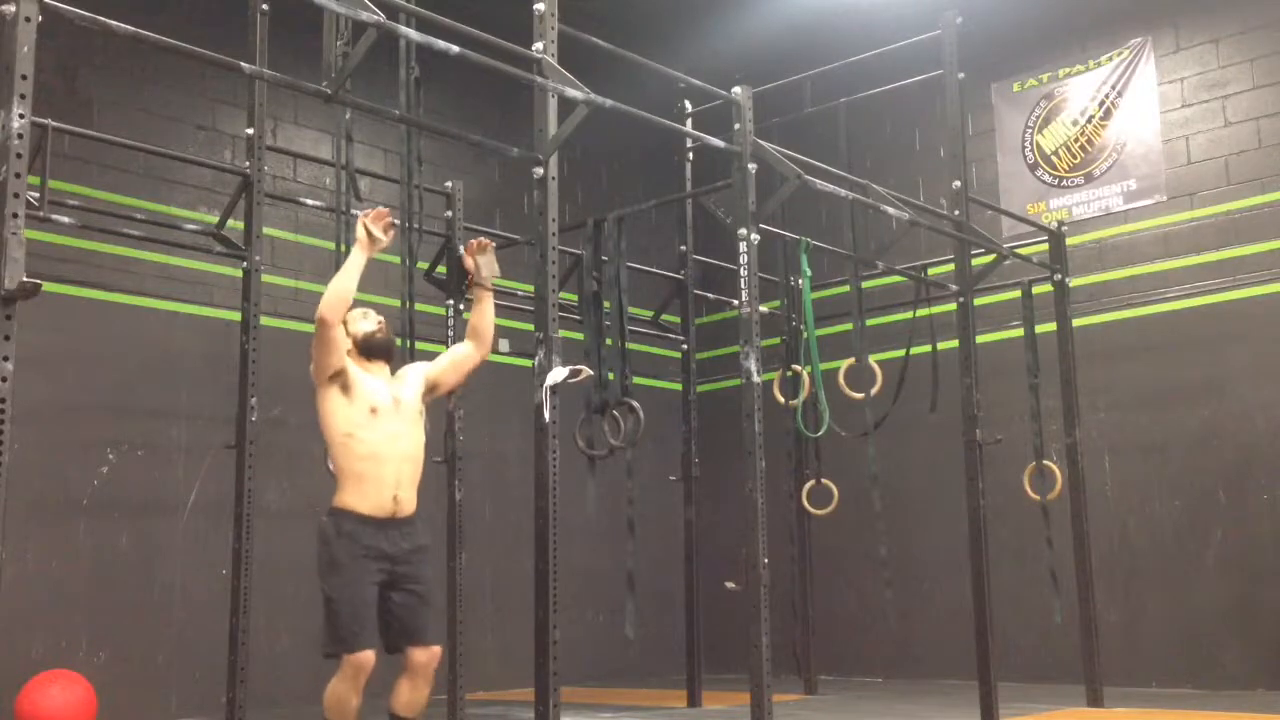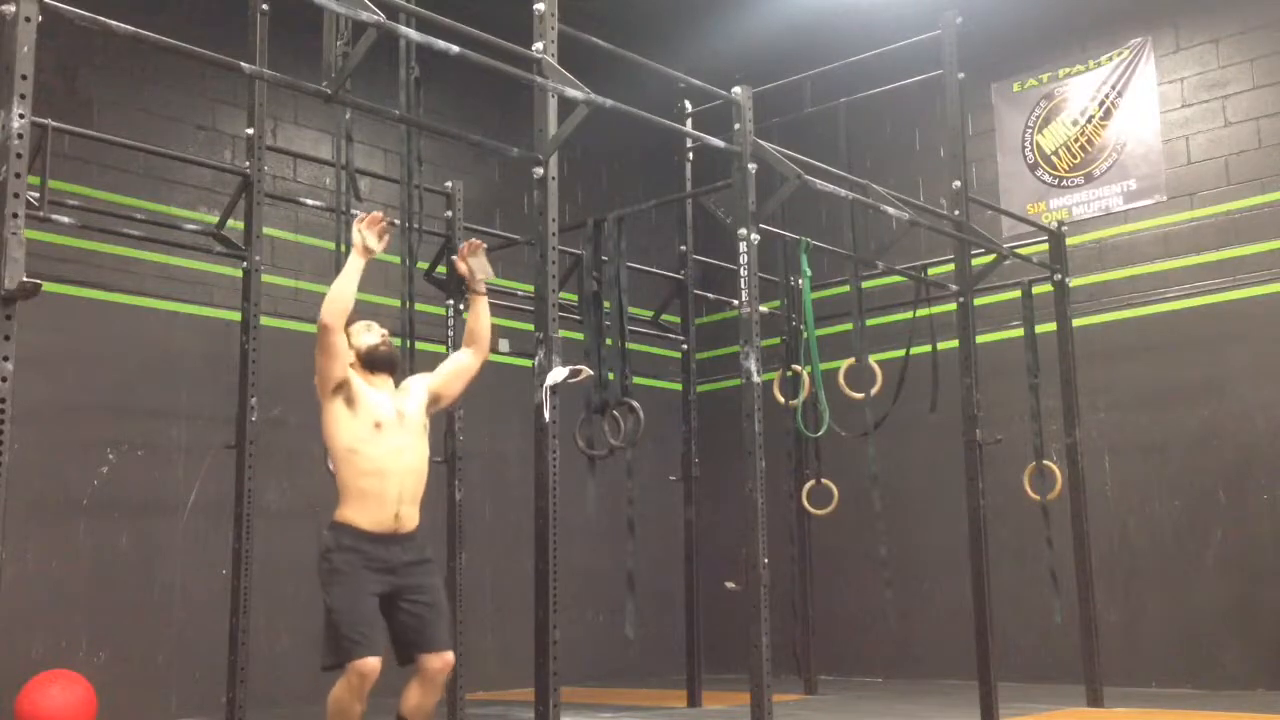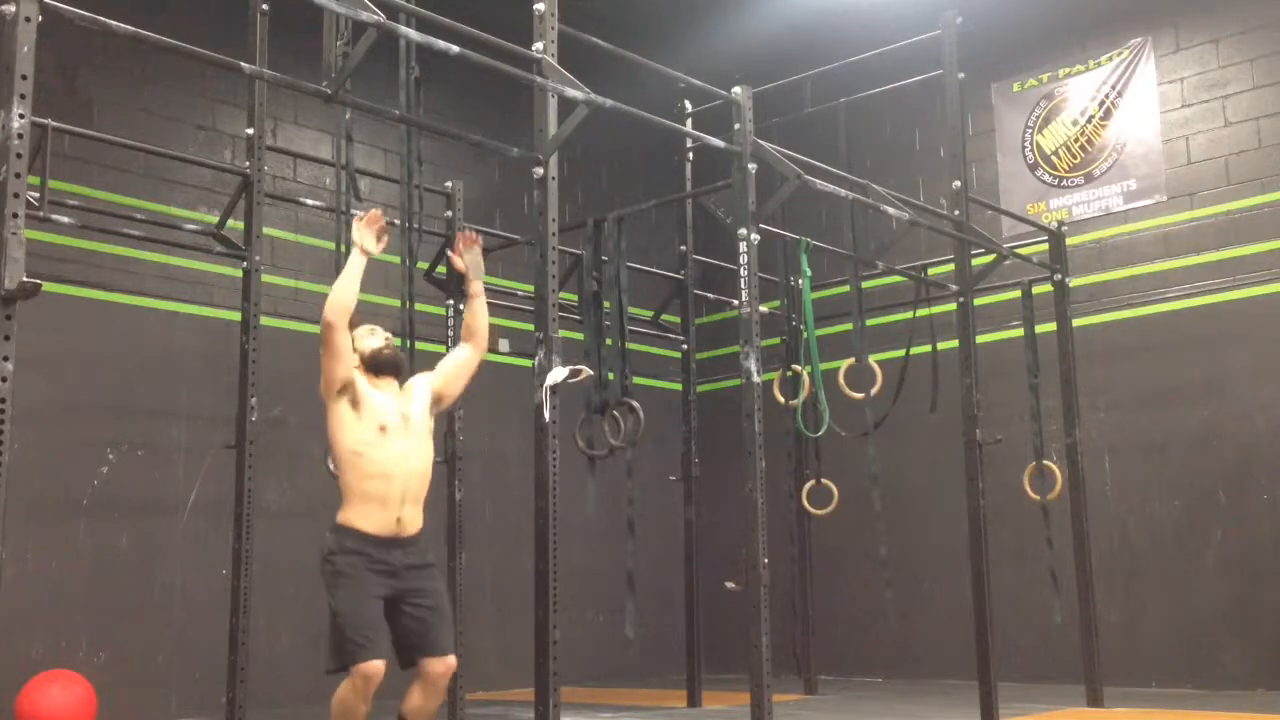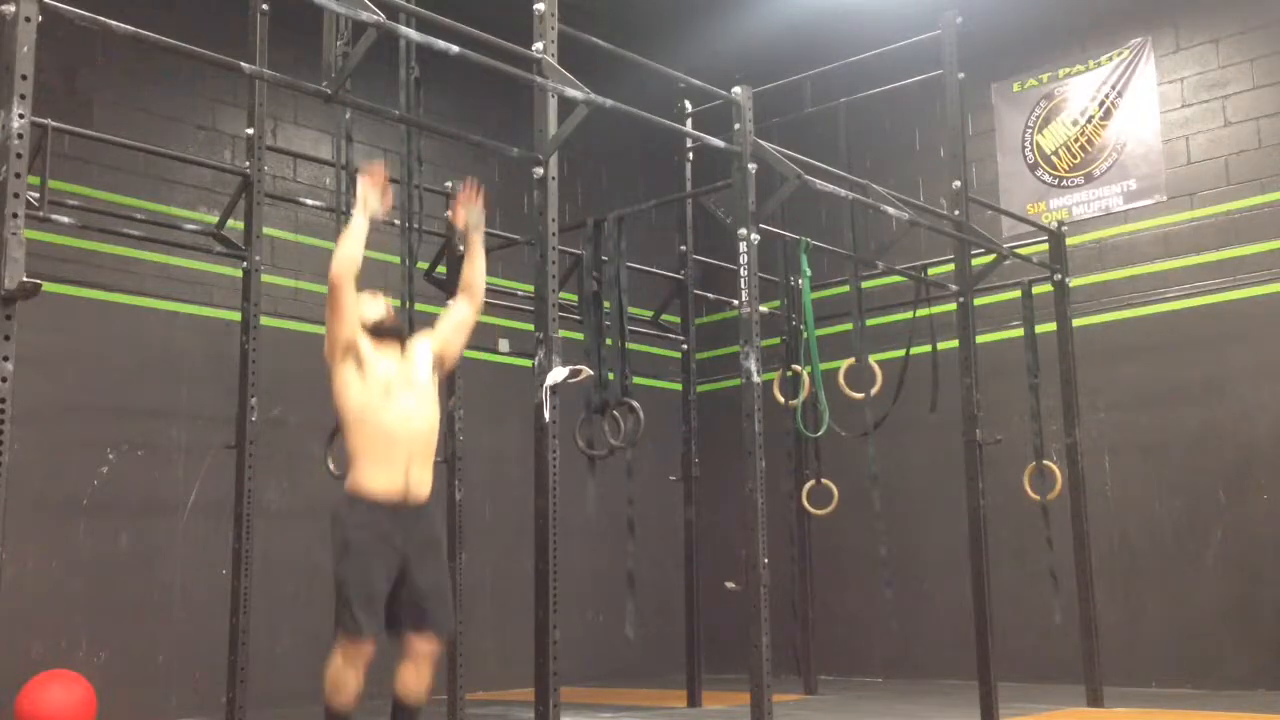
dt=0.1s
person 1, frame 1
left shoulder: (416, 379)
right shoulder: (339, 379)
left elbow: (479, 344)
right elbow: (328, 315)
left wrist: (481, 280)
right wrist: (362, 250)
left hip: (407, 538)
right hip: (353, 537)
left knee: (424, 657)
right knee: (359, 659)
person 1, frame 2
left shoulder: (420, 392)
right shoulder: (344, 391)
left elbow: (477, 349)
right elbow: (329, 321)
left wrist: (475, 284)
right wrist: (359, 256)
left hip: (410, 552)
right hip: (353, 550)
left knee: (438, 663)
right knee: (363, 667)
person 1, frame 3
left shoulder: (424, 394)
right shoulder: (348, 394)
left elbow: (474, 344)
right elbow: (333, 324)
left wrist: (472, 279)
right wrist: (359, 256)
left hip: (412, 554)
right hip: (358, 554)
left knee: (441, 665)
right knee: (366, 669)
person 1, frame 4
left shoulder: (425, 358)
right shoulder: (352, 358)
left elbow: (469, 300)
right elbow: (340, 282)
left wrist: (473, 233)
right wrist: (364, 213)
left hip: (420, 521)
right hip: (366, 519)
left knee: (425, 646)
right knee: (357, 644)
